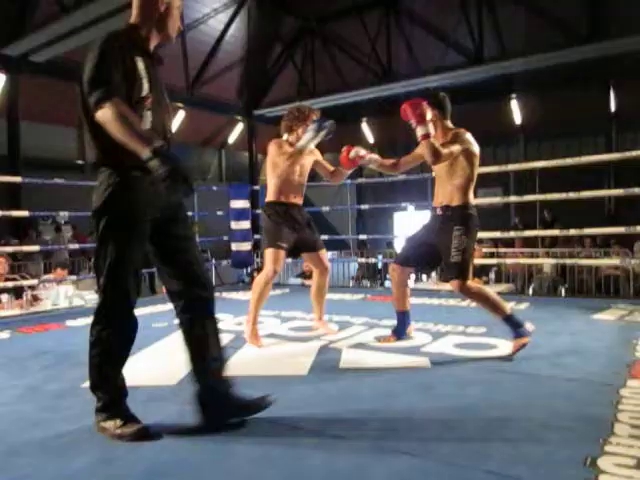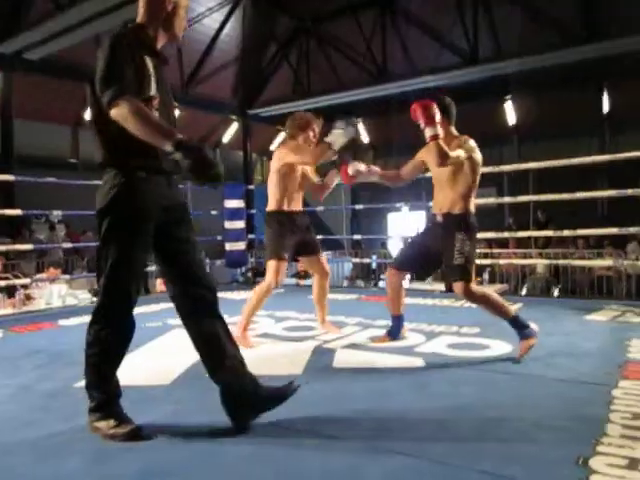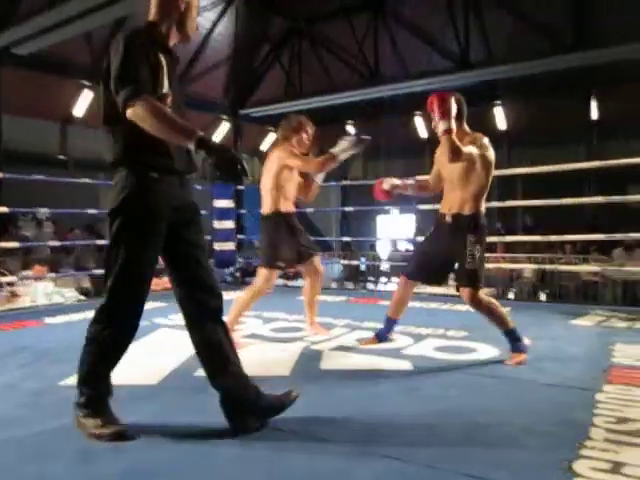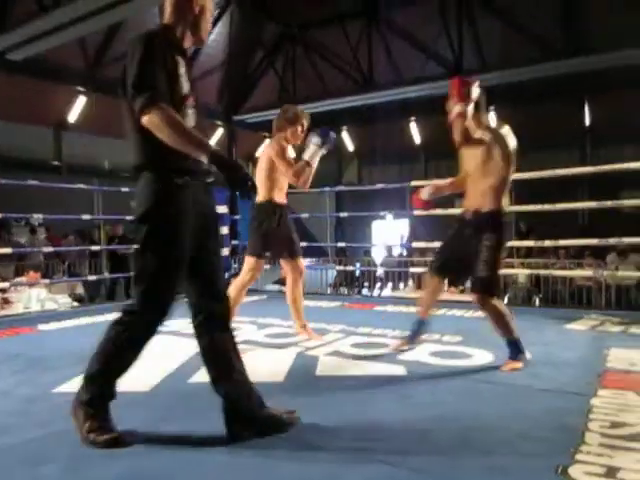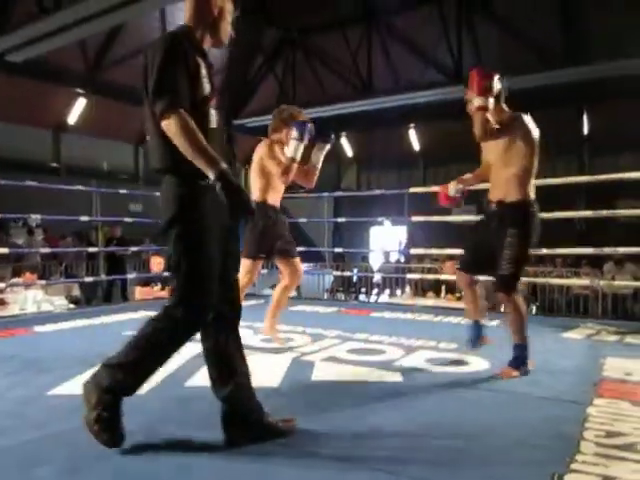
dt=0.1s
person 1, frame 1
left shoulder: (150, 59)
right shoulder: (114, 46)
right elbow: (105, 106)
right wrist: (153, 153)
left hip: (160, 188)
right hip: (125, 186)
left knee: (194, 289)
right knee: (118, 301)
left ankle: (215, 396)
right ankle: (109, 406)
person 1, frame 2
left shoulder: (155, 58)
right shoulder: (122, 44)
right elbow: (119, 104)
right wrist: (181, 145)
left hip: (164, 187)
right hip: (130, 185)
left knee: (197, 291)
right knee: (116, 301)
left ankle: (241, 392)
right ankle: (102, 407)
person 1, frame 3
left shoulder: (162, 55)
right shoulder: (133, 44)
right elbow: (135, 105)
right wrist: (201, 142)
left hip: (172, 187)
right hip: (142, 185)
left knee: (202, 296)
right knee: (124, 299)
left ankle: (241, 400)
right ankle: (91, 403)
person 1, frame 4
left shoulder: (176, 57)
right shoulder: (152, 46)
right elbow: (151, 112)
right wrist: (214, 157)
left hip: (191, 189)
right hip: (168, 190)
left knee: (213, 303)
right knee: (152, 304)
left ankle: (244, 410)
right ankle: (91, 401)
person 1, frame 5
left shoulder: (197, 59)
right shoulder: (174, 47)
right elbow: (171, 117)
right wrist: (222, 173)
left hip: (207, 194)
right hip: (191, 192)
left knee: (223, 305)
right knee: (191, 305)
left ankle: (243, 416)
right ankle: (107, 386)
person 2, frame 1
left shoulder: (462, 138)
right shoulder: (428, 143)
left elbow: (434, 159)
right elbow: (398, 167)
left wrist: (422, 126)
right wrist: (369, 158)
left hip: (459, 219)
right hip: (438, 218)
left knee: (459, 284)
right knee: (398, 267)
left ankle: (518, 327)
right ankle: (402, 327)
person 2, frame 2
left shoulder: (467, 145)
right shoulder: (429, 149)
left elbow: (440, 163)
right elbow: (400, 177)
left wrist: (430, 127)
right wrist: (370, 172)
left hip: (458, 225)
right hip: (436, 224)
left knee: (464, 288)
right knee: (394, 272)
left ankle: (524, 329)
right ankle: (396, 329)
person 2, frame 3
left shoulder: (480, 144)
right shoulder: (442, 150)
left elbow: (452, 157)
right elbow: (433, 183)
left wrist: (445, 121)
right wrist: (400, 185)
left hip: (468, 227)
right hip: (444, 226)
left knee: (470, 291)
right knee: (407, 279)
left ankle: (517, 342)
right ankle: (385, 332)
person 2, frame 4
left shoulder: (499, 133)
right shoulder: (467, 138)
left elbow: (462, 140)
left wrist: (461, 106)
right wrist: (435, 189)
left hip: (489, 223)
right hip: (467, 221)
left knee: (482, 296)
right knee: (434, 276)
left ankle: (516, 351)
right ankle: (417, 331)
person 2, frame 5
left shoulder: (520, 122)
right shoulder: (492, 128)
left elbow: (482, 134)
left wrist: (481, 100)
right wrist: (461, 182)
left hip: (517, 213)
right hip: (495, 212)
left knee: (504, 289)
right knee: (464, 275)
left ankle: (520, 358)
right ankle: (476, 332)
person 3, frame 1
left shoulder: (311, 154)
right shoulder: (276, 146)
left elbow: (333, 176)
right elbow: (284, 166)
right wrist: (308, 138)
left hip: (299, 213)
right hip: (277, 212)
left knee: (322, 267)
right knee: (272, 269)
left ankle: (319, 318)
right ankle: (251, 324)
person 3, frame 2
left shoulder: (305, 163)
right shoulder: (284, 151)
left elbow: (319, 193)
right elbow: (315, 158)
left wrist: (334, 177)
right wrist: (337, 138)
left hip: (299, 219)
right hip: (278, 220)
left knee: (323, 270)
right knee: (273, 280)
left ankle: (322, 320)
right ankle: (241, 328)
person 3, frame 3
left shoulder: (293, 160)
right shoulder: (281, 153)
left elbow: (306, 196)
right elbow: (314, 167)
left wrist: (319, 174)
right wrist: (342, 149)
left hip: (289, 221)
right hip: (275, 222)
left knee: (316, 272)
right knee: (264, 283)
left ankle: (312, 322)
right ankle: (228, 325)
person 3, frame 4
left shoulder: (284, 151)
right shoulder: (275, 146)
left elbow: (301, 183)
right elbow: (294, 175)
left wrist: (315, 155)
right wrist: (312, 151)
left hip: (280, 213)
right hip: (267, 212)
left knee: (297, 271)
right knee: (250, 273)
left ankle: (299, 323)
person 3, frame 5
left shoulder: (287, 151)
right shoulder: (265, 147)
left elbow: (309, 181)
right elbow: (285, 175)
left wrist: (319, 151)
right wrist: (296, 144)
left hip: (275, 216)
right hip: (260, 213)
left knee: (294, 274)
right knee: (247, 276)
left ankle: (270, 321)
